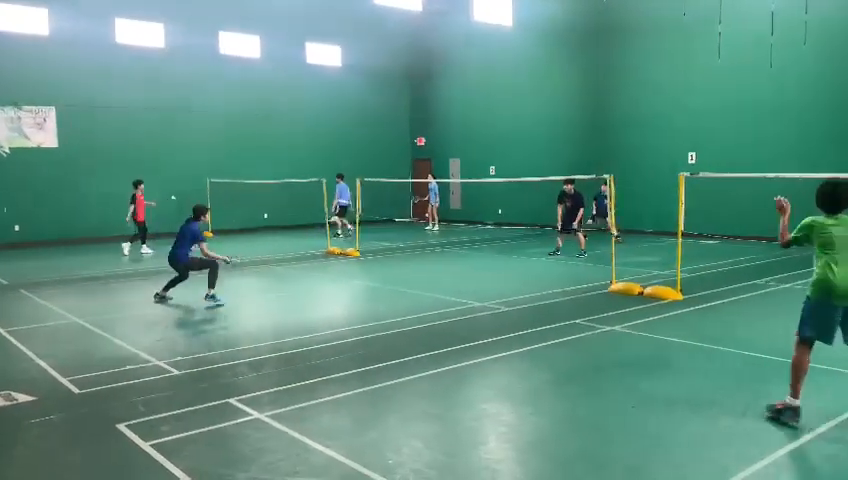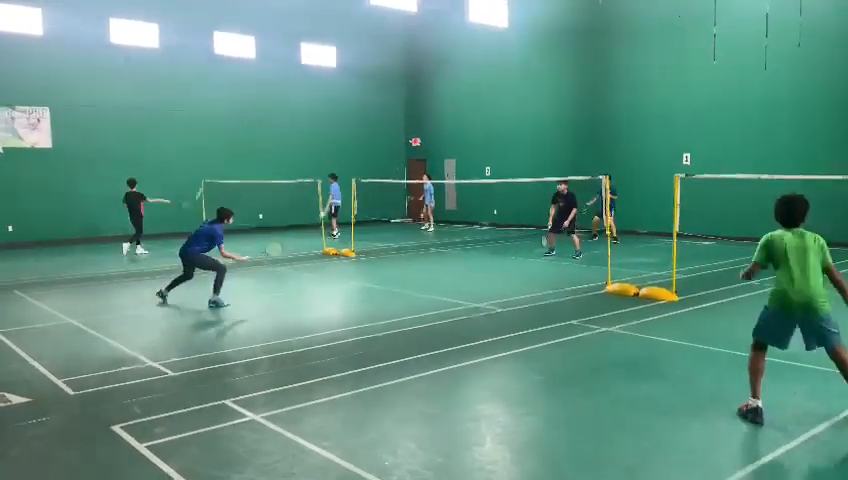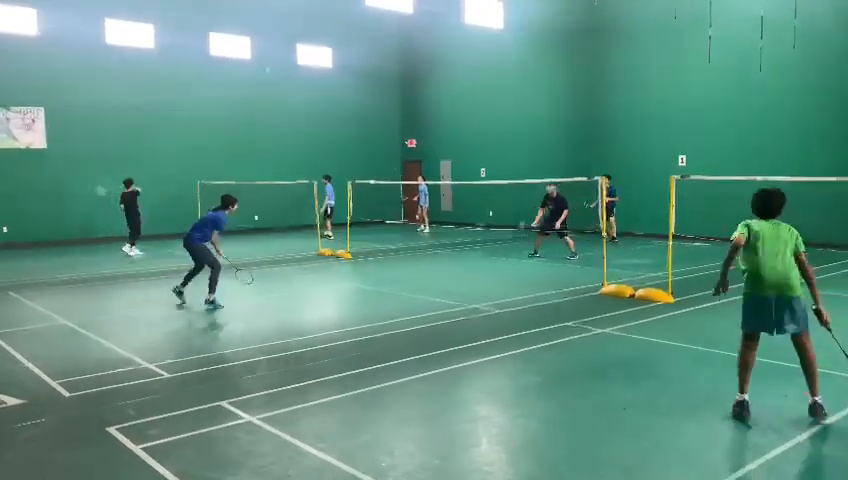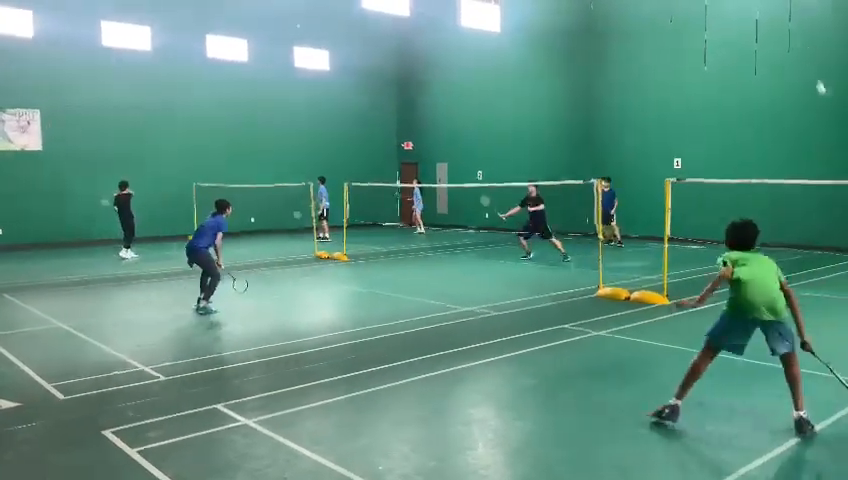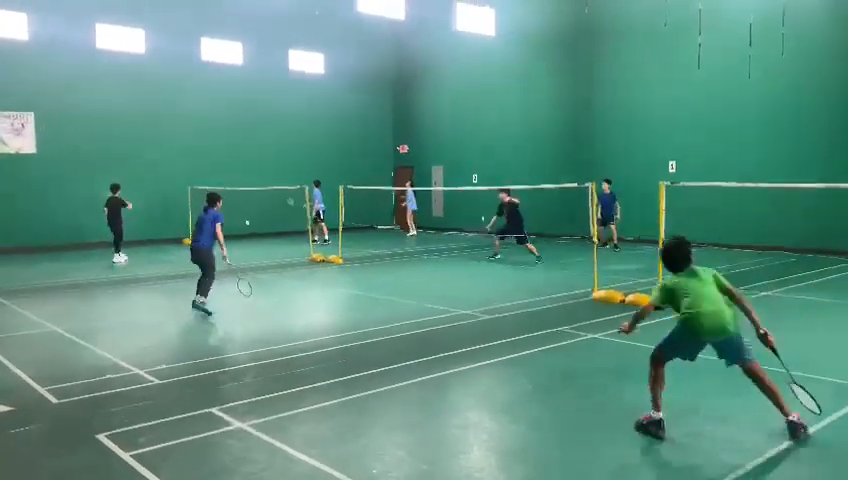
dt=0.2s
person 1, frame 1
left shoulder: (813, 224)
left elbow: (785, 242)
left wrist: (784, 214)
left hip: (825, 289)
left knee: (804, 344)
left ankle: (792, 404)
person 1, frame 2
left shoulder: (771, 239)
right shoulder: (816, 240)
left elbow: (752, 272)
left wrist: (744, 273)
left hip: (782, 302)
right hip: (814, 303)
left knee: (759, 347)
left ankle: (755, 405)
person 1, frame 3
left shoulder: (748, 225)
right shoulder: (790, 231)
left elbow: (737, 243)
right elbow: (805, 268)
left wrist: (723, 276)
right wrist: (818, 305)
left hip: (758, 285)
right hip: (789, 286)
left knee: (749, 341)
right knee: (803, 342)
left ankle: (742, 399)
right ankle: (816, 401)
person 1, frame 4
left shoulder: (729, 257)
right shoulder: (768, 262)
left elbow: (725, 274)
right elbow: (789, 295)
left wrist: (699, 300)
right wrist: (802, 334)
left hip: (741, 306)
right hip: (774, 309)
left knee: (707, 354)
right knee: (789, 357)
left ankle: (674, 405)
right ankle: (801, 416)
person 1, frame 5
left shoulder: (667, 284)
right shoulder: (707, 273)
left elbow: (647, 309)
right elbow: (736, 296)
left wrist: (630, 326)
right wrist: (760, 330)
left hip: (692, 326)
right hip: (724, 324)
left knee: (657, 360)
right knee: (753, 370)
left ankle: (655, 418)
right ankle: (791, 419)
person 2, frame 1
left shoulder: (188, 223)
right shoulder: (196, 230)
right elbow: (205, 252)
right wrist: (222, 258)
left hip: (172, 258)
right hip: (181, 260)
left knee: (183, 275)
right knee: (214, 264)
left ankle: (161, 294)
right ankle: (211, 295)
person 2, frame 2
left shoulder: (211, 223)
right shoulder: (217, 231)
right elbow: (223, 253)
right wrist: (240, 258)
left hip: (184, 251)
right hip: (192, 254)
left knee: (188, 275)
right knee: (221, 269)
left ankle: (164, 292)
right ankle: (215, 299)
person 2, frame 3
left shoulder: (214, 212)
right shoulder: (221, 218)
right elbow: (213, 238)
right wrist: (219, 251)
left hip: (189, 240)
right hip: (195, 242)
left knee: (199, 266)
right knee: (216, 267)
left ankle: (180, 288)
right ankle: (211, 300)
person 2, frame 4
left shoulder: (210, 219)
right shoulder: (222, 222)
right elbow: (217, 242)
right wrist: (219, 259)
left hip: (190, 248)
right hip: (199, 250)
left knee: (207, 270)
right knee: (216, 276)
left ankle: (202, 298)
right ankle: (203, 305)
person 2, frame 5
left shoulder: (201, 214)
right shoulder: (217, 214)
right elbow: (218, 232)
right wrist: (224, 248)
left hip: (194, 248)
right hip: (204, 248)
left knee: (205, 273)
right knee: (210, 276)
left ankle: (197, 299)
right ankle: (201, 301)
